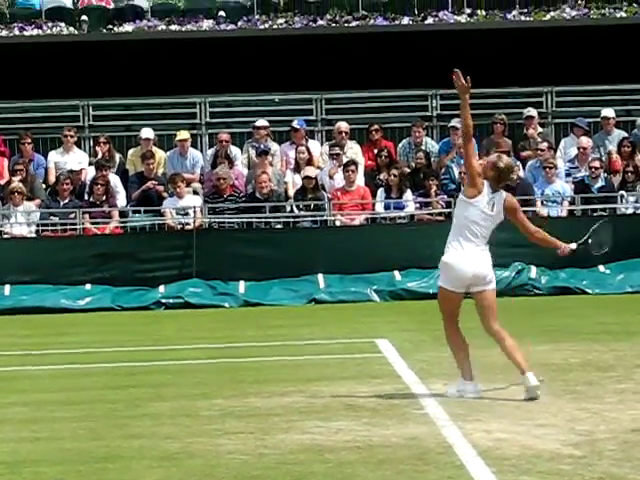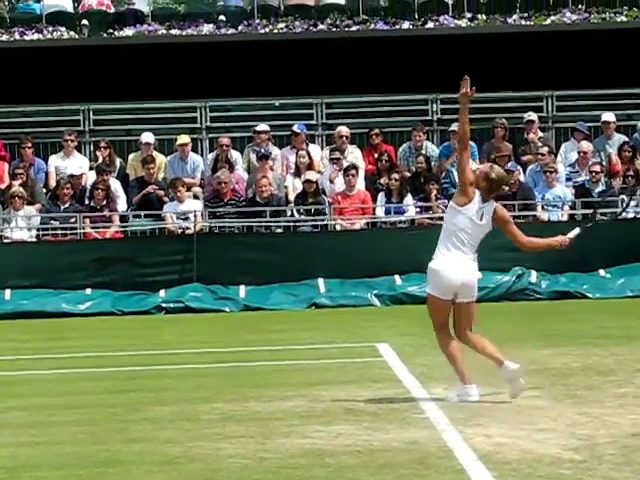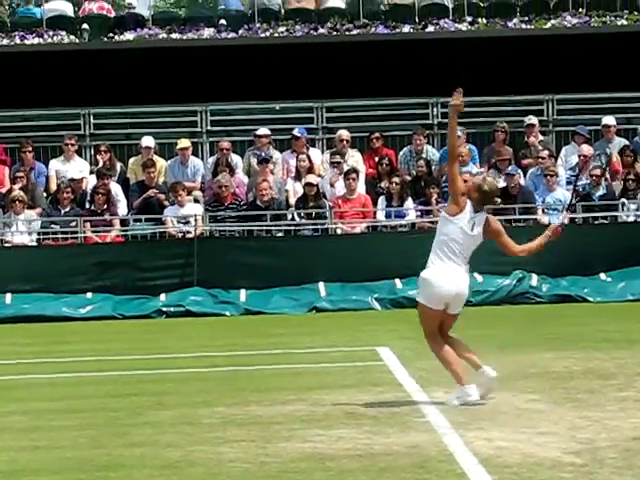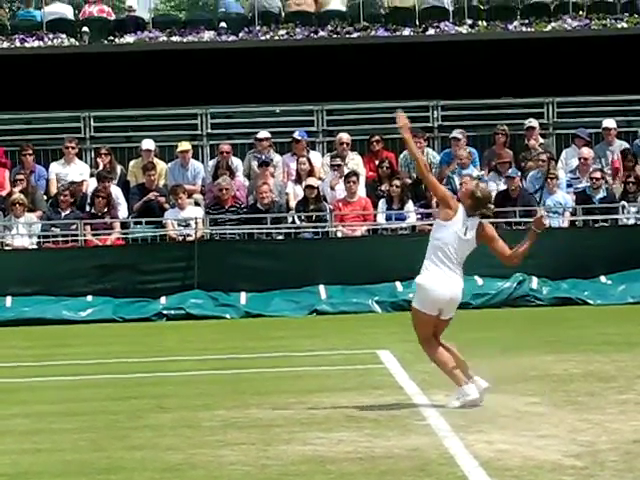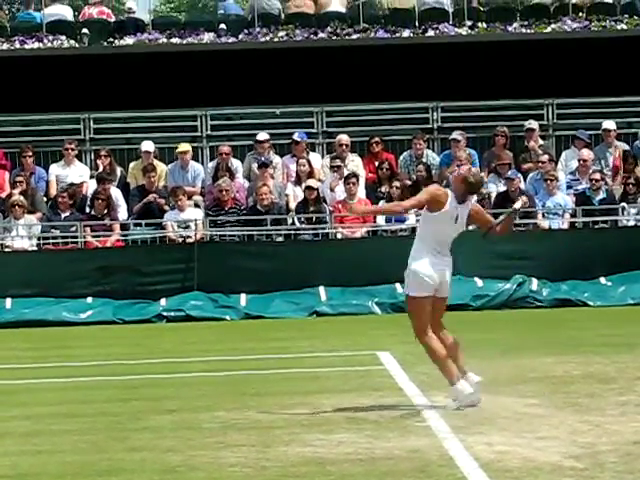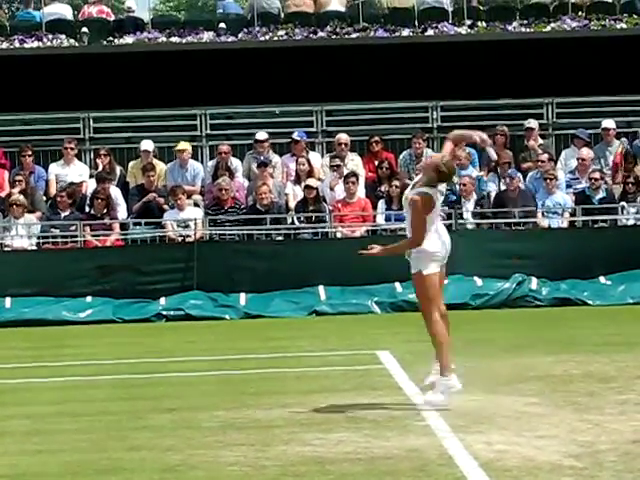
dt=0.1s
person 1, frame 1
left shoulder: (476, 185)
right shoulder: (508, 201)
left elbow: (467, 140)
right elbow: (534, 232)
left wrist: (463, 99)
right wrist: (561, 246)
left hip: (456, 264)
right hip: (482, 267)
left knee: (450, 324)
right knee: (493, 327)
left ankle: (468, 382)
right ankle: (528, 377)
person 1, frame 2
left shoulder: (466, 193)
right shoulder: (498, 212)
left elbow: (463, 147)
right elbow: (524, 243)
left wrist: (464, 105)
right wrist: (558, 241)
left hip: (443, 271)
right hip: (468, 274)
left knee: (442, 330)
right knee: (465, 332)
left ankle: (467, 387)
right ankle: (506, 365)
person 1, frame 3
left shoulder: (460, 200)
right shoulder: (491, 222)
left elbow: (452, 161)
right elbow: (518, 251)
left wrist: (453, 116)
right wrist: (548, 235)
left hip: (434, 282)
right hip: (460, 284)
left knee: (433, 338)
right knee: (443, 336)
left ankle: (467, 388)
right ankle: (482, 372)
person 1, frame 4
left shoulder: (451, 208)
right shoulder: (483, 227)
left elbow: (425, 172)
right elbow: (511, 258)
left wrist: (406, 134)
right wrist: (533, 233)
left hip: (431, 286)
right hip: (454, 289)
left knee: (427, 342)
right knee: (435, 340)
left ankle: (467, 387)
right ankle: (471, 380)
person 1, frame 5
left shoulder: (438, 194)
right shoulder: (472, 209)
left elbow: (401, 207)
right elbow: (499, 231)
left wrist: (365, 209)
right wrist: (516, 209)
left hip: (422, 271)
right hip: (441, 270)
left knee: (423, 333)
right knee: (437, 329)
left ankle: (461, 387)
right ankle: (465, 376)
person 1, frame 6
left shoulder: (420, 198)
right shoulder: (430, 178)
left elbow: (415, 242)
right elbow: (451, 138)
left wrist: (383, 251)
left hip: (426, 251)
right hip: (437, 245)
left knee: (431, 314)
right knee: (436, 308)
left ankle: (446, 377)
right ankle: (443, 369)
